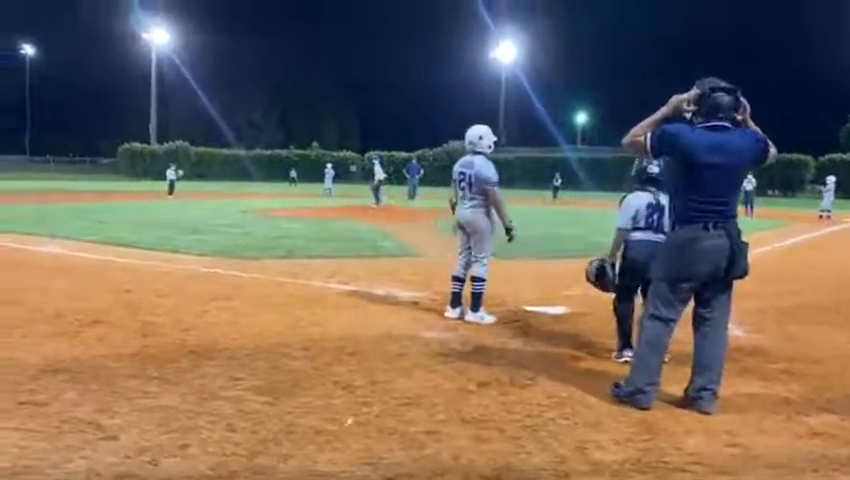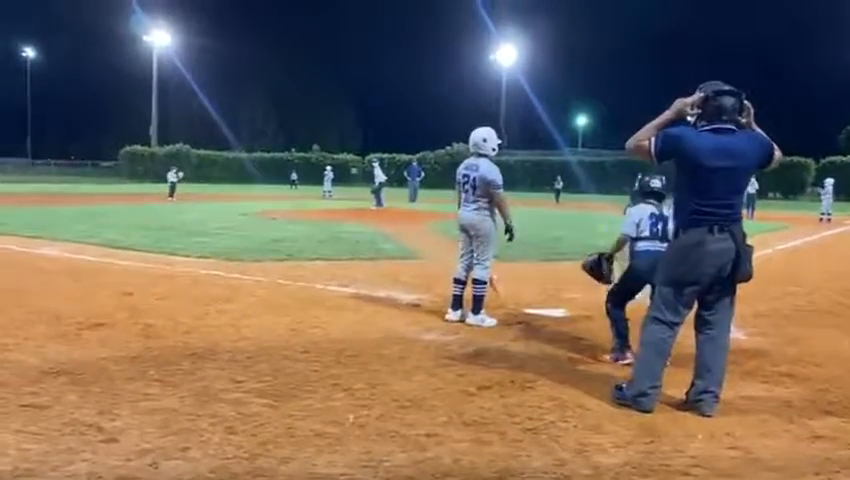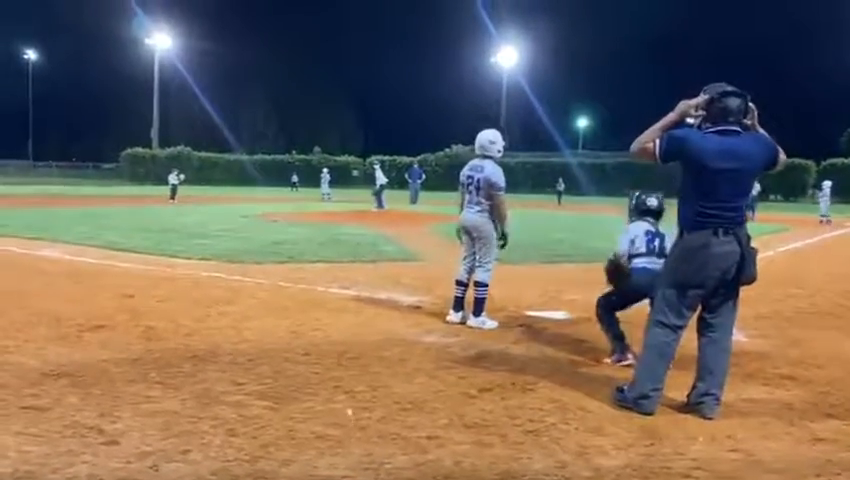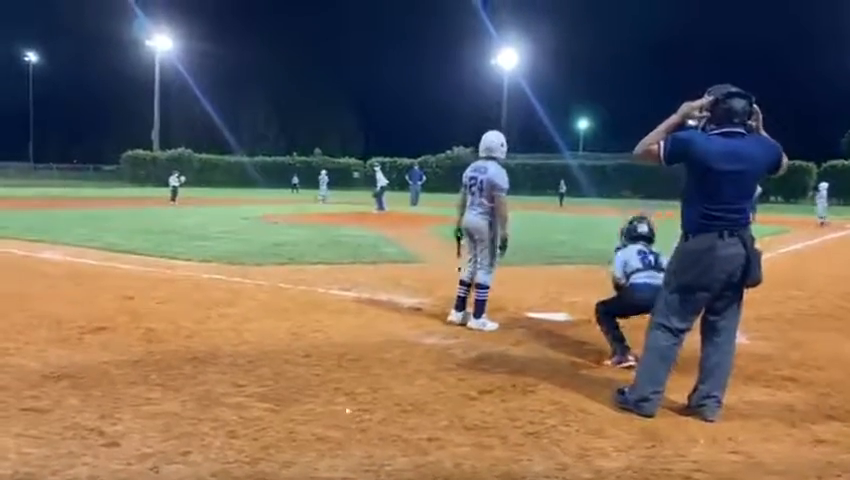
dt=0.2s
person 1, frame 1
left shoulder: (680, 135)
right shoulder: (746, 141)
left elbow: (630, 141)
right elbow: (771, 152)
left wrist: (667, 110)
right wrist: (748, 123)
left hip: (686, 241)
right hip: (725, 242)
left knee: (659, 317)
right knee: (713, 320)
left ankle: (640, 389)
right ankle: (704, 394)
person 1, frame 2
left shoulder: (684, 138)
right shoulder: (751, 144)
left elbow: (633, 146)
right elbow: (776, 155)
left wrist: (671, 114)
right wrist: (752, 125)
left hip: (691, 244)
right hip: (730, 245)
left knee: (662, 320)
right knee: (715, 324)
left ankle: (641, 392)
right ankle: (706, 397)
person 1, frame 3
left shoulder: (690, 140)
right shoulder: (756, 146)
left elbow: (638, 148)
right elbow: (780, 158)
left wrist: (675, 116)
right wrist: (756, 127)
left hip: (696, 246)
right hip: (735, 248)
left knee: (665, 322)
right knee: (718, 326)
left ankle: (643, 394)
right ankle: (707, 399)
person 1, frame 4
left shoulder: (695, 142)
right shoulder: (761, 149)
left elbow: (642, 151)
right elbow: (783, 163)
left wrist: (679, 117)
right wrist: (760, 131)
left hip: (700, 249)
right hip: (739, 250)
left knee: (668, 325)
right knee: (721, 329)
left ankle: (643, 397)
right ankle: (708, 402)
person 2, frame 1
left shoulder: (460, 164)
right shoulder: (485, 165)
right elbow: (495, 198)
right wrist: (507, 223)
left hip: (461, 214)
right hip: (479, 216)
left knee: (463, 259)
right knee: (480, 261)
left ankle: (454, 307)
right ankle: (475, 311)
person 2, frame 2
left shoulder: (463, 166)
right shoulder: (490, 168)
right elbow: (499, 200)
right wrist: (509, 223)
left hip: (463, 216)
right hip: (482, 219)
left knee: (464, 261)
right knee: (482, 264)
left ankle: (455, 309)
right ankle: (476, 314)
person 2, frame 3
left shoulder: (468, 167)
right shoulder: (494, 170)
right elbow: (499, 203)
right wrist: (503, 229)
left hip: (466, 218)
right hip: (484, 221)
left knee: (467, 263)
right knee: (484, 266)
left ankle: (456, 311)
right ankle: (477, 316)
person 2, frame 4
left shoulder: (471, 168)
right shoulder: (498, 171)
left elbow: (463, 198)
right elbow: (500, 206)
left wrist: (459, 223)
right wrist: (503, 233)
left hip: (468, 220)
right hip: (485, 223)
left knee: (472, 265)
right knee: (485, 268)
left ankle: (458, 311)
right ankle: (478, 318)
person 3, frame 1
left shoulder: (633, 198)
right shoulder: (668, 201)
left elbow: (622, 231)
left wrist: (612, 256)
left hip: (636, 251)
right hip: (660, 253)
left knee: (624, 298)
left ankle: (625, 348)
person 3, frame 2
left shoulder: (637, 210)
right shoulder: (669, 215)
left elbow: (625, 237)
left wrist: (610, 253)
left hip: (643, 261)
left knee: (615, 301)
left ankle: (622, 349)
person 3, frame 3
left shoulder: (633, 227)
right shoulder: (664, 234)
left elbow: (620, 254)
left hip: (639, 277)
left knee: (604, 306)
left ankle: (622, 351)
person 3, frame 4
left shoulder: (623, 252)
right shoulder: (657, 254)
left elbow: (617, 279)
left wrist: (622, 294)
left hip: (639, 293)
left knee: (603, 310)
left ankle: (622, 353)
